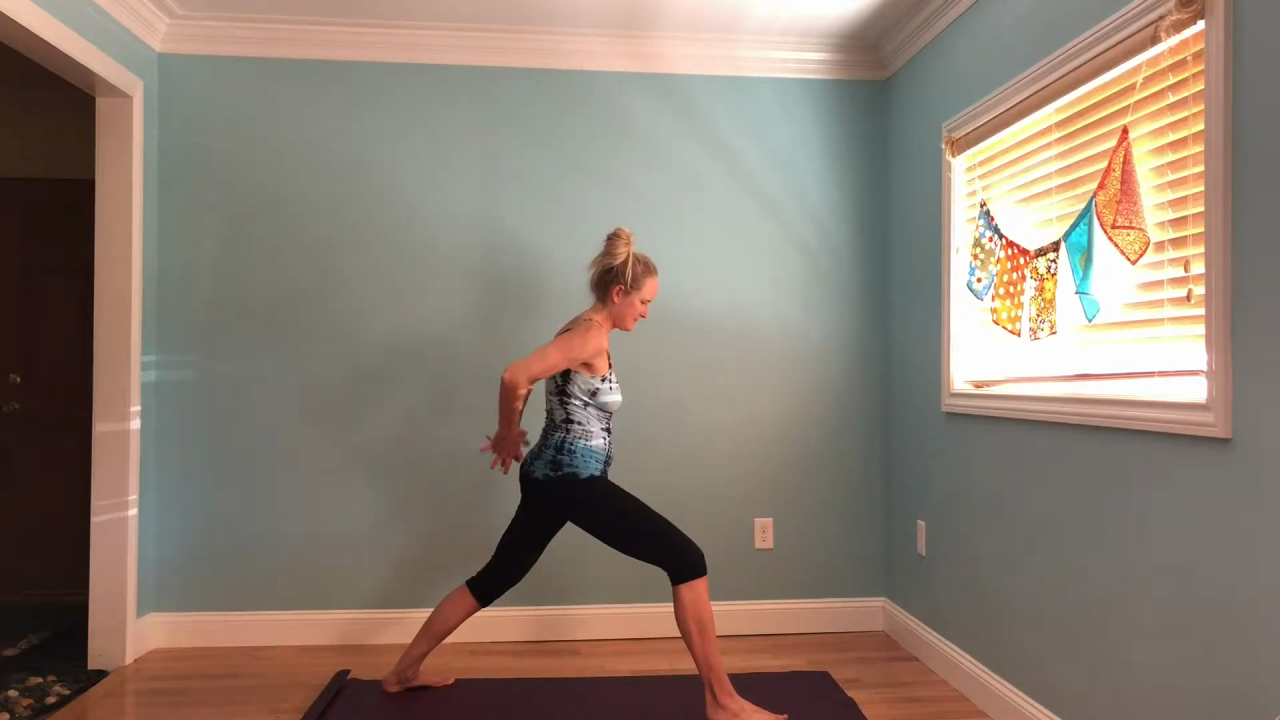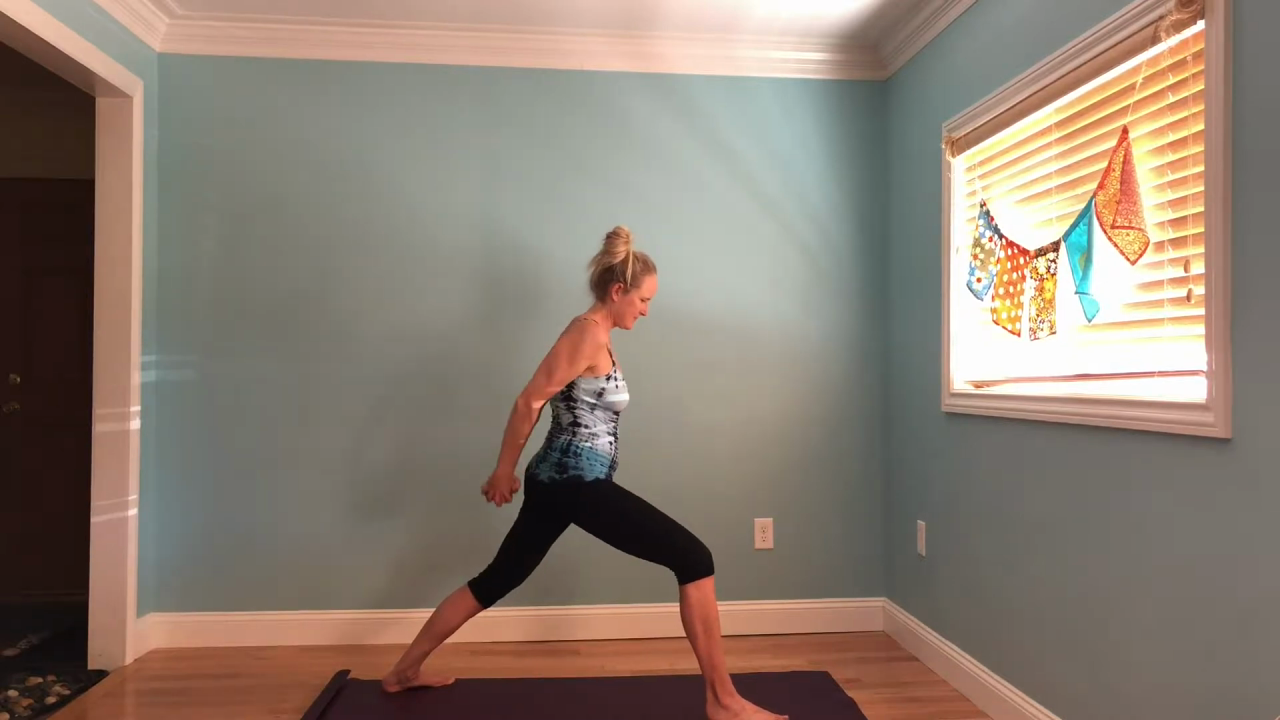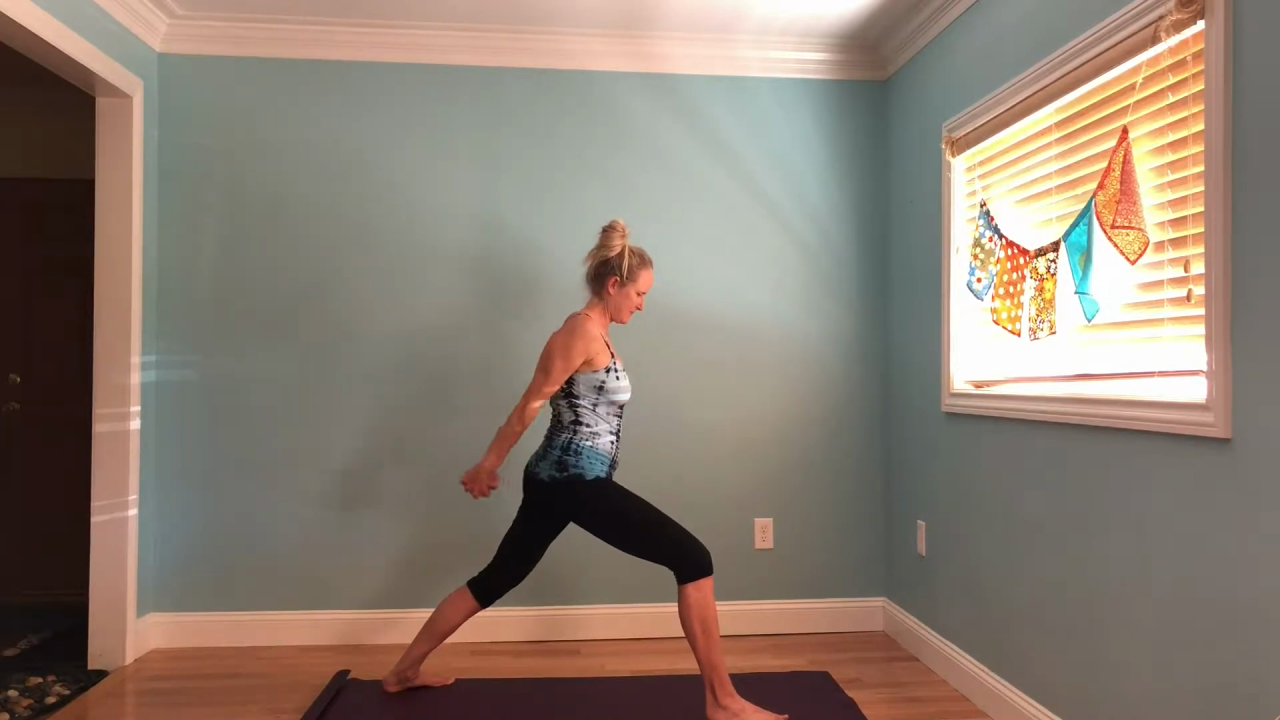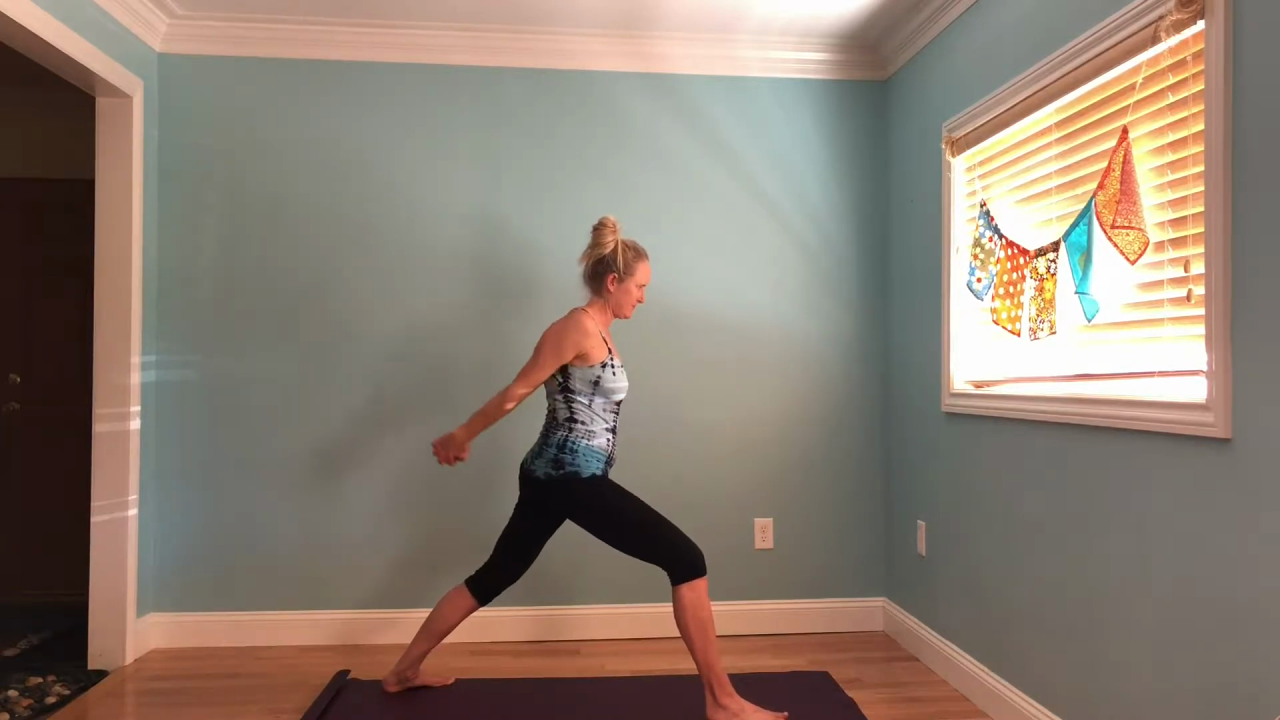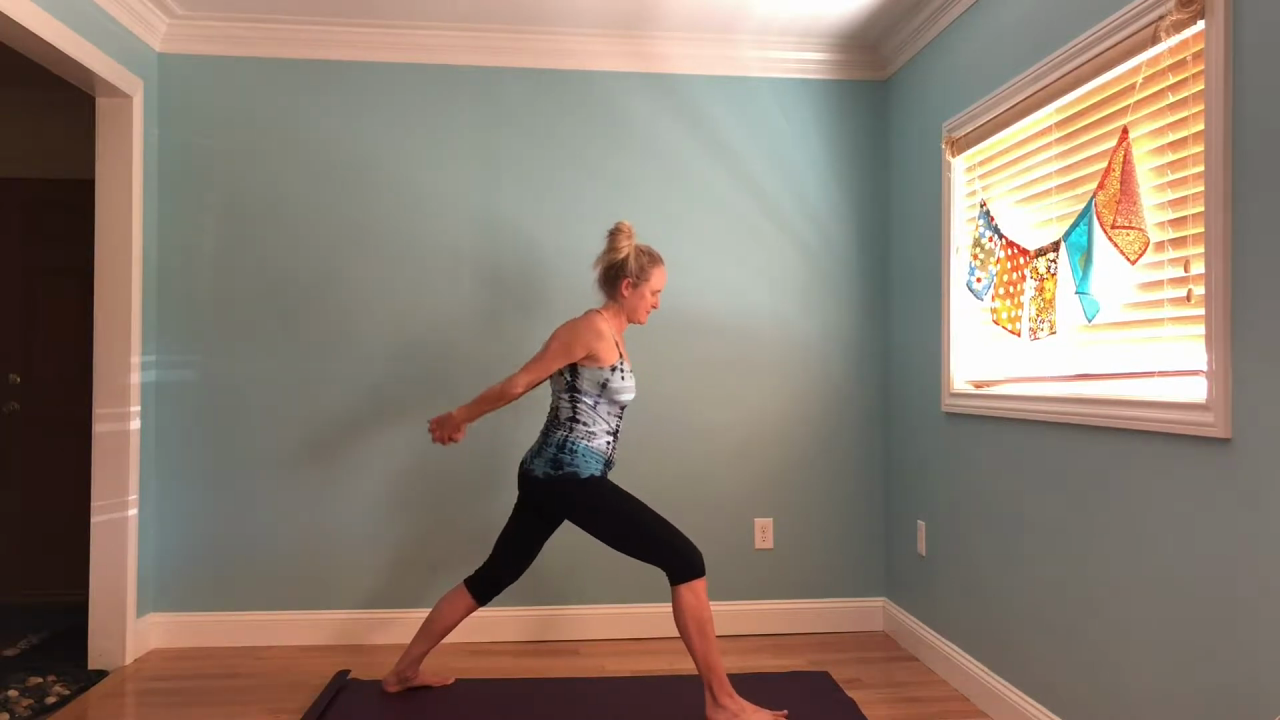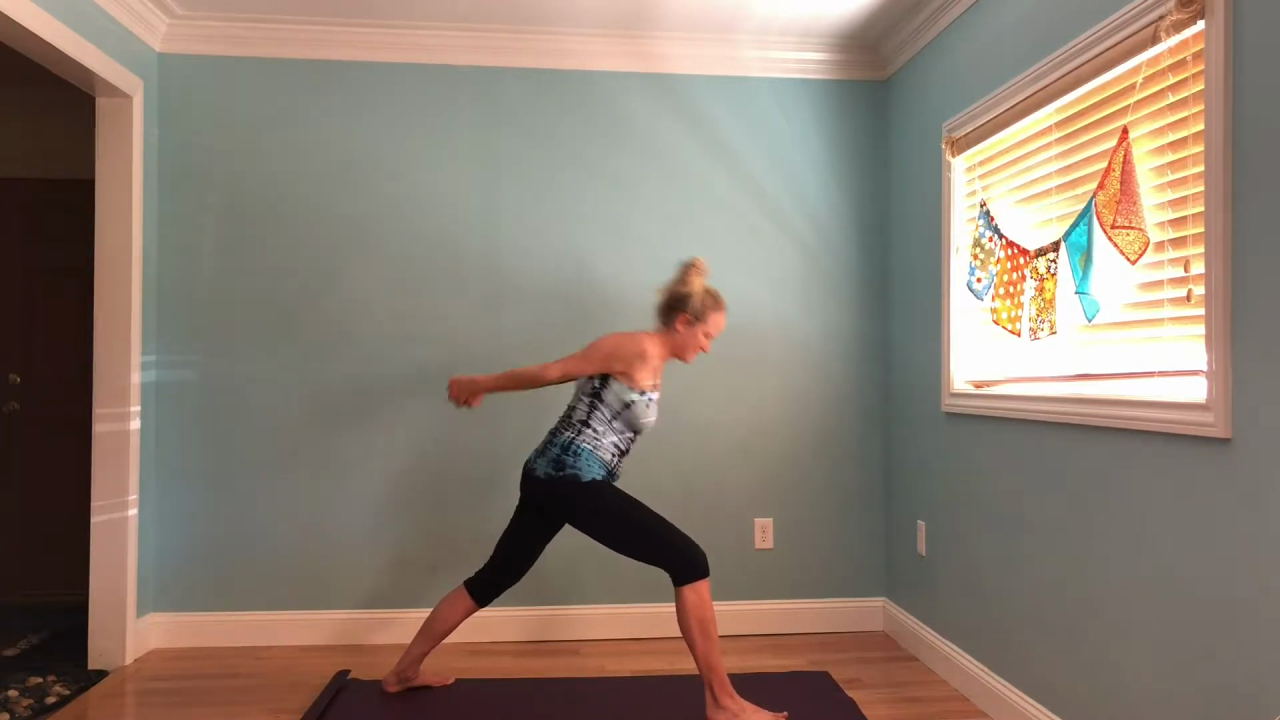
dt=0.3s
person 1, frame 1
left shoulder: (584, 332)
right shoulder: (592, 335)
left elbow: (525, 377)
right elbow: (513, 377)
left wrist: (510, 437)
right wrist: (507, 435)
left hip: (552, 475)
right hip: (573, 478)
left knee: (494, 577)
right knee: (686, 560)
left ankle: (404, 669)
person 1, frame 2
left shoulder: (590, 334)
right shoulder: (590, 335)
left elbow: (537, 404)
right elbow: (530, 403)
left wrist: (509, 471)
right wrist: (504, 470)
left hip: (559, 478)
right hip: (579, 481)
left knee: (497, 579)
right knee: (694, 559)
left ankle: (404, 670)
person 1, frame 3
left shoulder: (591, 331)
right shoulder: (582, 330)
left elbow: (541, 400)
right elbow: (531, 403)
left wrist: (492, 465)
right wrist: (488, 465)
left hip: (557, 477)
right hip: (578, 480)
left knee: (495, 578)
right knee: (693, 560)
left ankle: (405, 670)
person 1, frame 4
left shoulder: (598, 331)
right shoulder: (580, 327)
left elbow: (523, 392)
right elbow: (517, 390)
right wrist: (463, 435)
left hip: (554, 474)
right hip: (573, 476)
left knee: (493, 576)
right knee: (686, 561)
left ankle: (404, 670)
person 1, frame 5
left shoulder: (610, 336)
right shoulder: (592, 328)
left elbow: (523, 385)
right elbow: (519, 383)
left wrist: (461, 418)
right wrist: (460, 416)
left hip: (552, 474)
right hip: (571, 475)
left knee: (491, 576)
right knee: (685, 561)
left ankle: (403, 671)
person 1, frame 6
left shoulder: (651, 362)
right shoulder: (640, 349)
left elbow: (558, 373)
right elbow: (551, 372)
right wrist: (483, 385)
left hip: (553, 476)
right hip: (573, 478)
left knee: (493, 578)
right knee: (689, 562)
left ankle: (403, 670)
